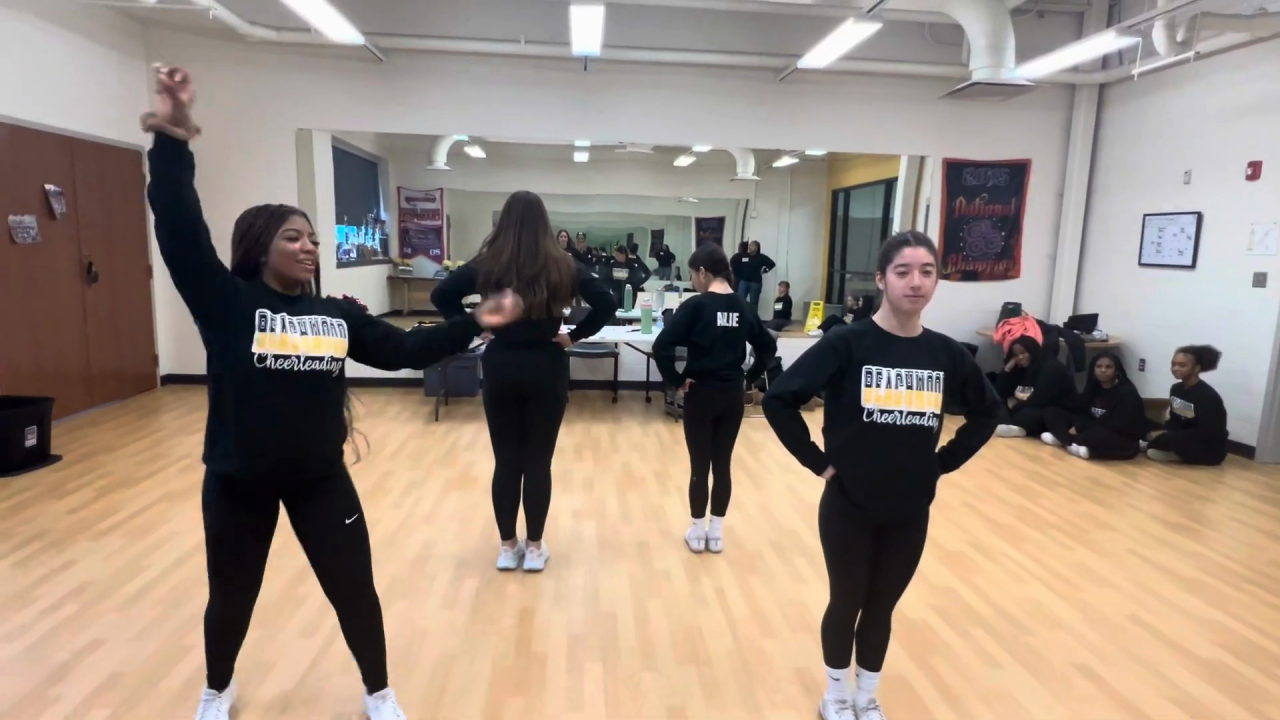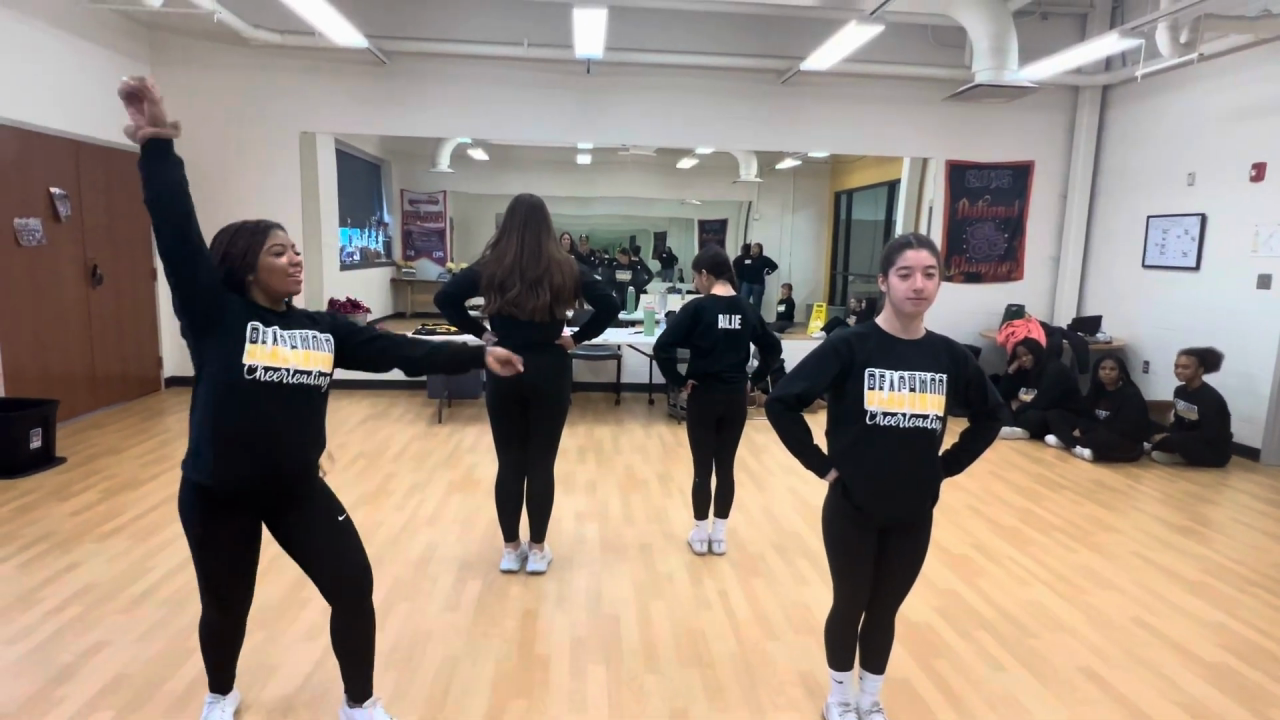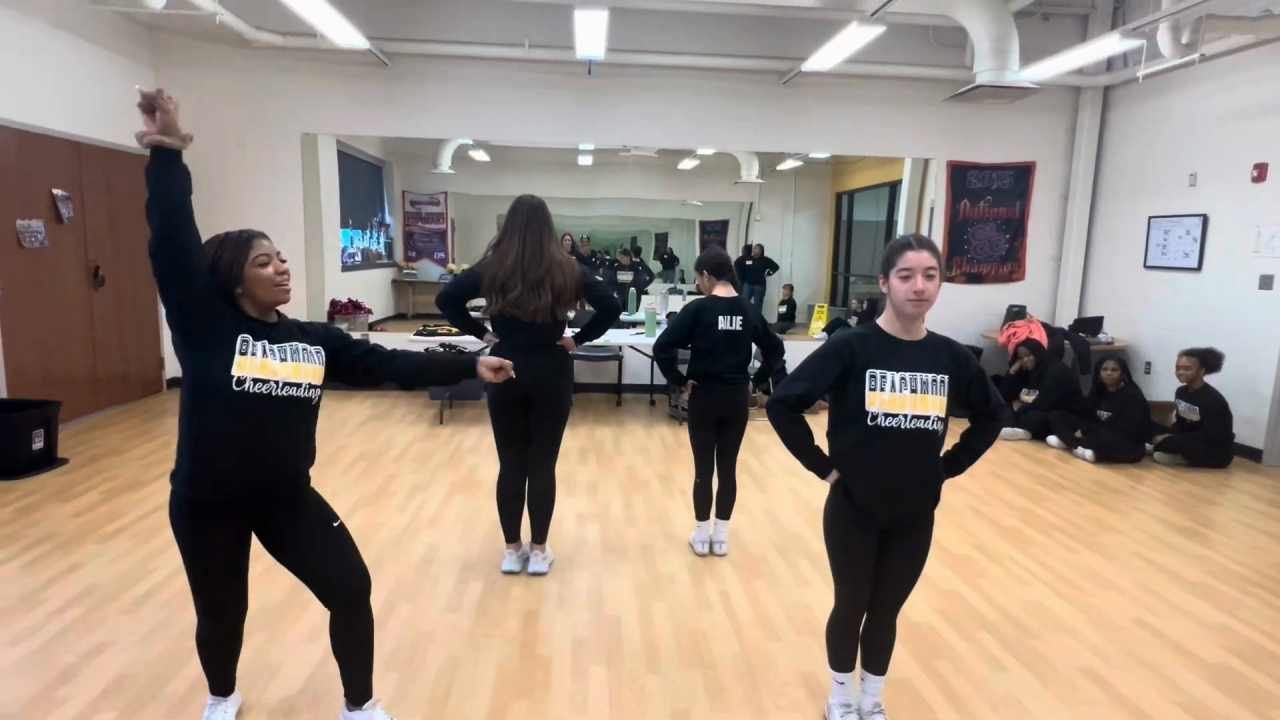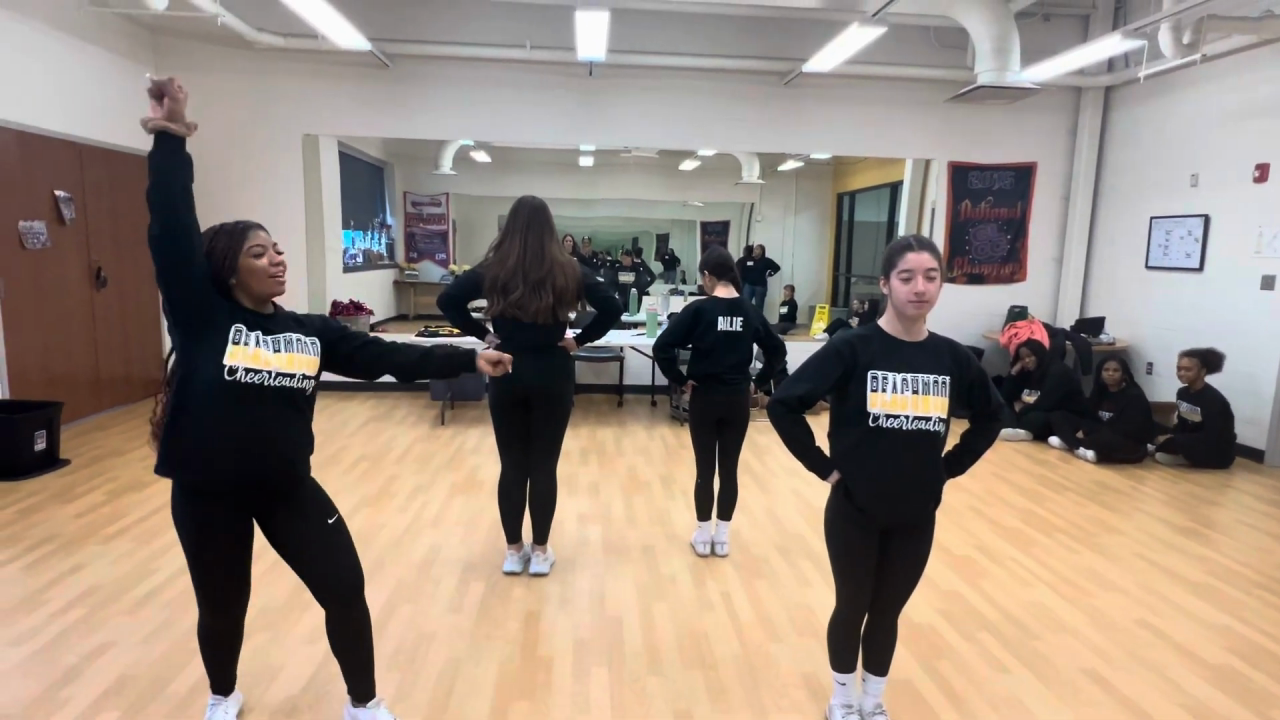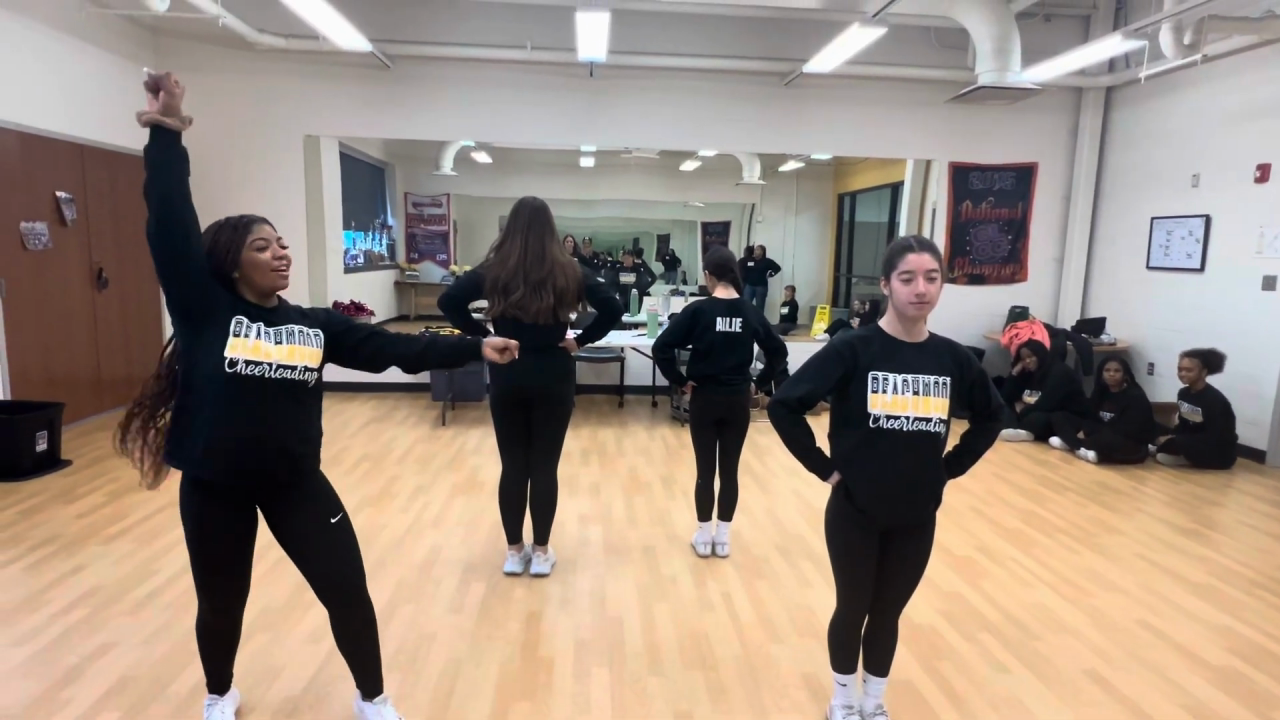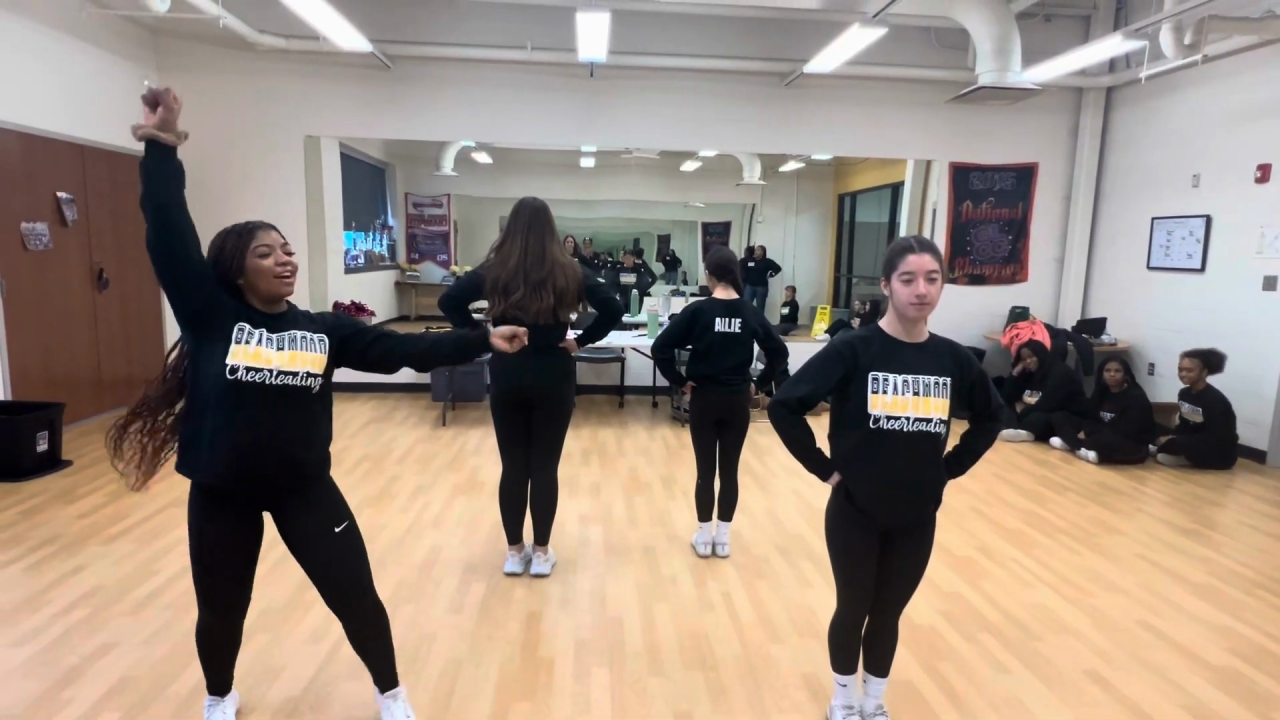
dt=0.1s
person 1, frame 1
left shoulder: (339, 317)
right shoulder: (229, 304)
left elbow: (404, 349)
right elbow: (178, 228)
left wrist: (474, 322)
right wrist: (171, 137)
left hip: (318, 482)
right hip: (238, 481)
left knee: (353, 592)
right knee: (231, 597)
person 1, frame 2
left shoulder: (325, 330)
right shoulder: (216, 318)
left elbow: (400, 352)
right elbow: (177, 235)
left wrist: (476, 356)
right wrist: (156, 146)
left hip: (298, 491)
right hip: (216, 495)
left knee: (353, 587)
right knee: (225, 607)
person 1, frame 3
left shoulder: (317, 341)
right shoulder: (207, 327)
left elbow: (393, 365)
right elbow: (174, 244)
left wrist: (470, 365)
right wrist: (167, 153)
left hip: (289, 499)
right hip: (207, 502)
left knee: (351, 592)
right knee: (220, 615)
person 1, frame 4
left shoulder: (313, 331)
right shoulder: (203, 318)
left elbow: (390, 358)
right elbow: (172, 233)
left wrist: (470, 358)
right wrist: (170, 142)
left hip: (289, 489)
right hip: (208, 492)
left knee: (345, 593)
right knee: (221, 607)
person 1, frame 5
left shoulder: (317, 325)
right shoulder: (205, 310)
left elbow: (395, 348)
right elbow: (170, 226)
left wrist: (474, 347)
right wrist: (166, 135)
left hip: (297, 484)
right hip: (214, 486)
left knee: (347, 591)
right knee: (220, 604)
person 1, frame 6
left shoulder: (329, 328)
right shoulder: (213, 316)
left elbow: (408, 351)
right elbow: (168, 239)
left wrist: (480, 340)
right wrist: (161, 150)
left hip: (305, 488)
right hip: (222, 493)
left knee: (355, 597)
right knee: (221, 608)
person 2, frame 1
left shoulder: (947, 353)
right shoulder: (846, 343)
left elbow: (986, 413)
right elbow: (778, 400)
left wrist: (943, 462)
right wrist: (818, 461)
left hip: (910, 511)
right hip: (849, 506)
left knee: (882, 607)
right knee: (846, 603)
person 2, frame 2
left shoulder: (950, 355)
right shoulder: (849, 346)
left elbow: (990, 416)
right elbow: (781, 403)
left wrist: (947, 466)
right wrist: (823, 464)
left hip: (914, 513)
right hip: (852, 509)
left knee: (885, 610)
right knee: (850, 606)
person 2, frame 3
left shoulder: (951, 356)
right shoulder: (850, 347)
left elbow: (992, 416)
right elbow: (782, 403)
left wrist: (948, 466)
right wrist: (823, 465)
left hip: (915, 515)
right hip: (853, 510)
left knee: (886, 611)
right knee: (851, 606)
person 2, frame 4
left shoulder: (953, 356)
right shoulder: (851, 348)
left elbow: (990, 417)
right elbow: (783, 404)
left wrist: (949, 468)
right wrist: (824, 466)
left hip: (916, 516)
right hip: (854, 510)
left knee: (887, 611)
right knee: (852, 607)
person 2, frame 5
left shoulder: (953, 357)
right shoulder: (852, 349)
left elbow: (990, 417)
right elbow: (783, 406)
left wrist: (949, 468)
right wrist: (824, 467)
left hip: (917, 517)
right hip: (855, 512)
left knee: (888, 612)
right knee: (853, 609)
person 2, frame 6
left shoulder: (954, 358)
right shoulder: (852, 349)
left elbow: (989, 418)
right elbow: (783, 406)
left wrist: (949, 469)
right wrist: (824, 467)
left hip: (917, 517)
right hip: (855, 512)
left knee: (888, 613)
right knee: (853, 609)
person 3, frame 1
left shoulder: (486, 265)
right shoulder: (561, 267)
left elbow: (443, 296)
right elbow: (606, 303)
right wrist: (574, 335)
left hip: (500, 369)
right hip: (546, 370)
left knee: (506, 460)
right knee: (538, 461)
left ankle: (507, 546)
right ankle: (534, 547)
person 3, frame 2
left shoulder: (490, 268)
right shoulder: (564, 269)
left elbow: (445, 299)
right elbow: (609, 306)
left wrist: (480, 331)
right wrist: (578, 337)
left hip: (503, 372)
right hip: (549, 372)
left knee: (509, 463)
right knee: (541, 464)
left ankle: (511, 548)
right ankle: (538, 549)
person 3, frame 3
left shoulder: (491, 269)
right shoulder: (566, 270)
left elbow: (446, 300)
right elbow: (611, 306)
left wrist: (480, 333)
right wrist: (578, 338)
right hip: (550, 373)
left knee: (510, 464)
right knee: (543, 465)
left ankle: (512, 550)
right ankle: (538, 550)
person 3, frame 4
left shoulder: (492, 270)
right shoulder: (567, 271)
left elbow: (447, 301)
right elbow: (612, 308)
left wrist: (482, 334)
right wrist: (579, 339)
left hip: (506, 374)
right hip: (552, 375)
left knee: (512, 465)
right knee: (544, 466)
left ankle: (513, 550)
right ankle: (540, 551)
person 3, frame 5
left shoulder: (493, 271)
right shoulder: (568, 272)
left elbow: (448, 301)
right elbow: (613, 308)
left wrist: (483, 334)
right wrist: (581, 339)
left hip: (507, 375)
right hip: (553, 375)
left knee: (513, 465)
right knee: (545, 466)
left ankle: (514, 550)
right ankle: (541, 552)
person 3, frame 6
left shoulder: (494, 271)
right shoulder: (568, 272)
left elbow: (449, 301)
right elbow: (613, 309)
right wrist: (581, 340)
left hip: (507, 375)
right hip: (552, 376)
left knee: (512, 465)
right knee: (545, 466)
left ankle: (514, 551)
right ankle: (541, 552)
person 4, frame 1
left shoulder: (696, 306)
right shoulder: (743, 307)
left elbow: (662, 346)
right elbow: (768, 346)
left wrist: (676, 380)
right wrist: (748, 377)
left hip: (701, 394)
right hip: (733, 395)
left knee: (700, 466)
right knee: (722, 464)
left ankle: (697, 531)
right ankle: (716, 532)
person 4, frame 2
left shoulder: (697, 308)
right shoulder: (746, 309)
left elbow: (663, 347)
right elbow: (772, 348)
left wrist: (679, 381)
right wrist: (754, 379)
left hip: (703, 396)
right hip: (736, 397)
left knee: (702, 468)
right knee: (726, 467)
left ankle: (700, 534)
right ankle: (719, 534)
person 4, frame 3
left shoulder: (698, 309)
right shoulder: (748, 310)
left elbow: (662, 347)
right elbow: (775, 349)
left wrist: (680, 380)
right wrist: (756, 380)
left hip: (705, 396)
right hip: (738, 398)
left knee: (703, 469)
right knee: (728, 468)
left ankle: (702, 535)
right ankle: (721, 535)
person 4, frame 4
left shoulder: (698, 310)
right shoulder: (750, 311)
left elbow: (662, 347)
right elbow: (777, 350)
left wrist: (681, 380)
right wrist: (758, 381)
left hip: (704, 398)
right hip: (738, 399)
left knee: (705, 469)
right knee: (729, 469)
left ankle: (703, 535)
right ankle: (722, 536)
person 4, frame 5
left shoulder: (698, 311)
right shoulder: (750, 312)
left elbow: (661, 348)
right elbow: (778, 351)
left wrist: (680, 381)
right wrist: (759, 382)
left hip: (704, 398)
right hip: (739, 400)
left knee: (706, 470)
right knee: (730, 470)
left ankle: (704, 536)
right ankle: (723, 536)
person 4, frame 6
left shoulder: (697, 311)
right shoulder: (750, 313)
left elbow: (661, 348)
right elbow: (779, 352)
left wrist: (680, 381)
right wrist: (759, 383)
left hip: (704, 399)
right hip: (738, 400)
left knee: (706, 470)
right knee: (730, 470)
left ankle: (704, 537)
right ankle: (723, 538)
